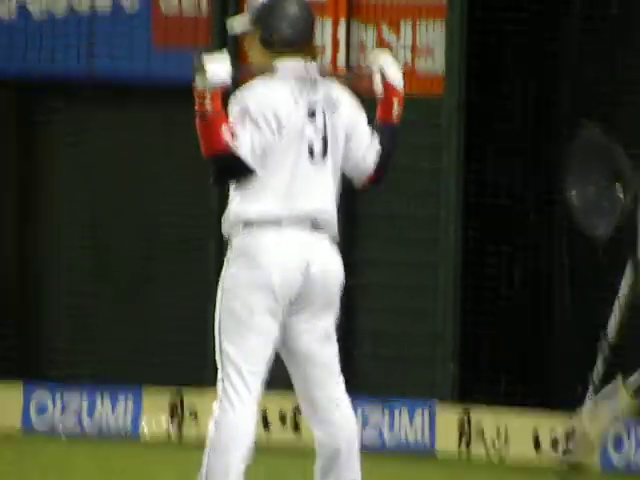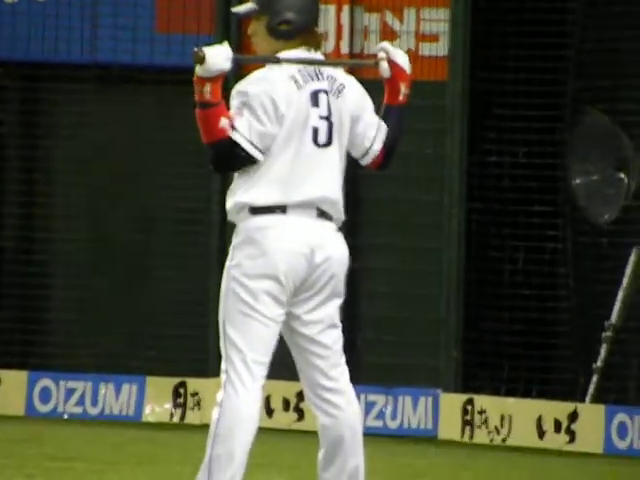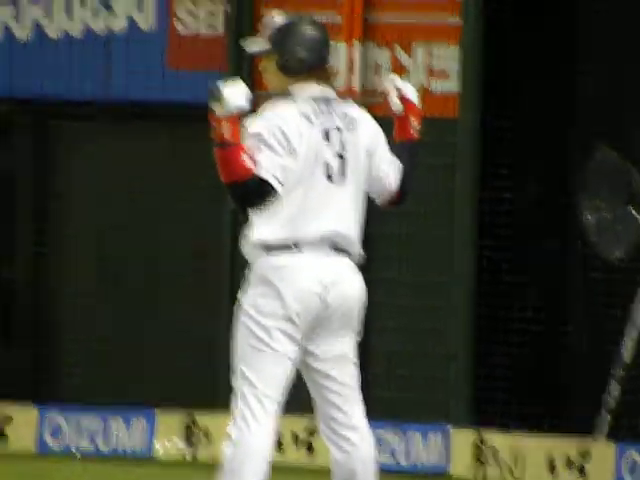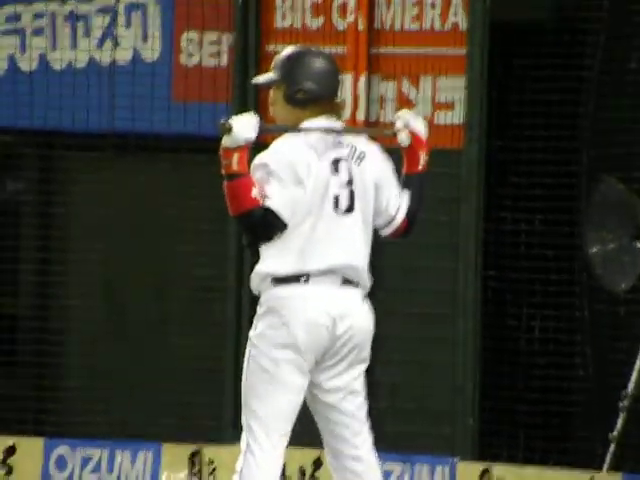
dt=0.4s
person 1, frame 1
left shoulder: (261, 95)
right shoulder: (340, 100)
left elbow: (228, 167)
right elbow: (372, 170)
left wrist: (209, 97)
right wrist: (390, 102)
left hip: (264, 252)
right hip: (318, 254)
left knee: (238, 388)
right knee: (325, 389)
person 1, frame 2
left shoulder: (263, 85)
right shoulder: (347, 87)
left elbow: (228, 159)
right elbow: (380, 154)
left wrist: (208, 87)
right wrist: (397, 86)
left hip: (269, 238)
right hip: (324, 242)
left knee: (242, 374)
right knee: (329, 376)
person 1, frame 3
left shoulder: (277, 119)
right shoulder: (360, 122)
left elbow: (249, 193)
right elbow: (394, 190)
left wrist: (225, 126)
right wrist: (408, 121)
left hip: (284, 274)
right hip: (341, 277)
left knee: (254, 410)
right knee: (345, 412)
person 1, frame 4
left shoulder: (286, 152)
right shoulder: (368, 153)
left elbow: (259, 226)
right elbow: (402, 223)
left wrist: (234, 157)
right wrist: (415, 154)
left hip: (293, 305)
right hip: (350, 307)
left knee: (263, 437)
right knee: (352, 442)
